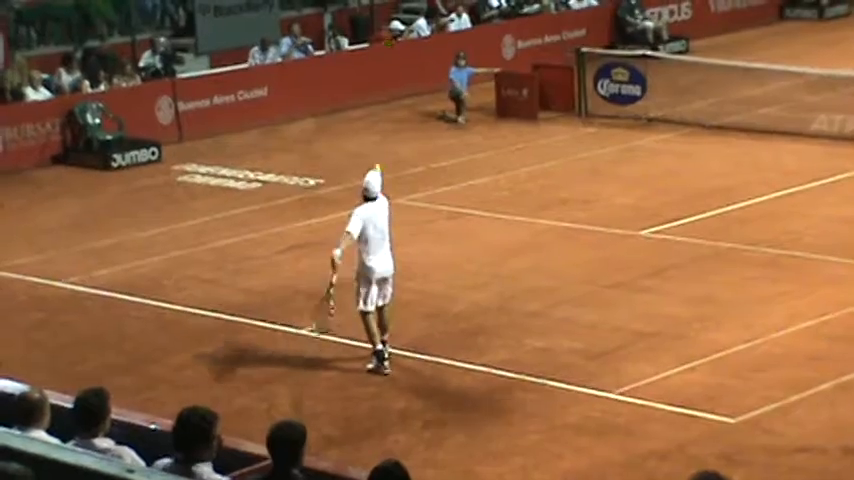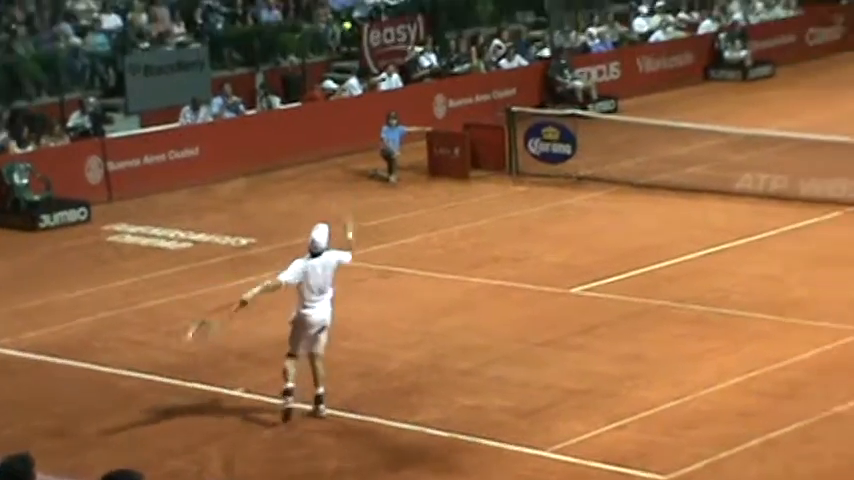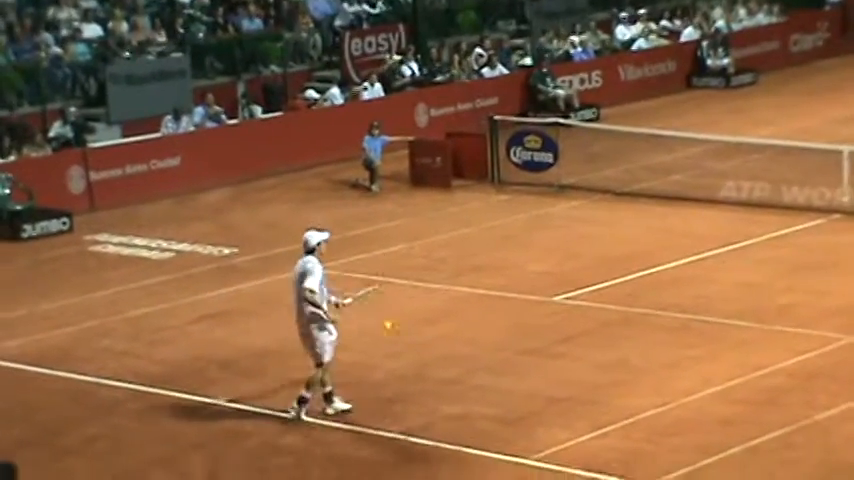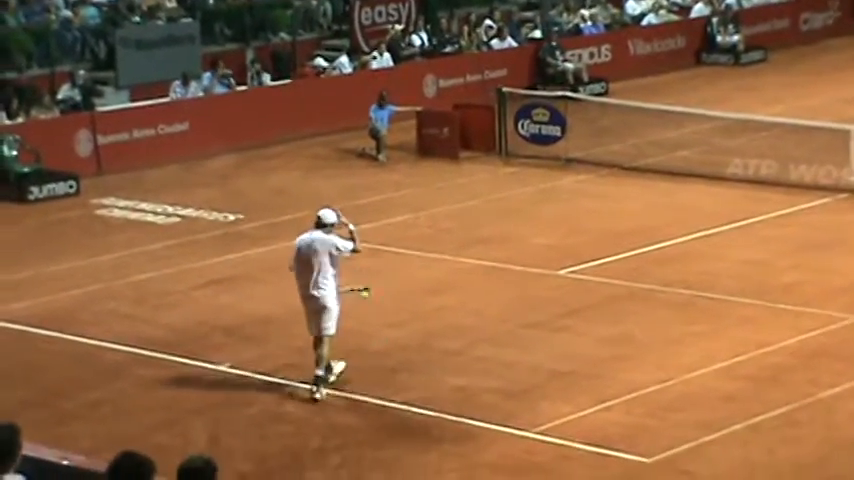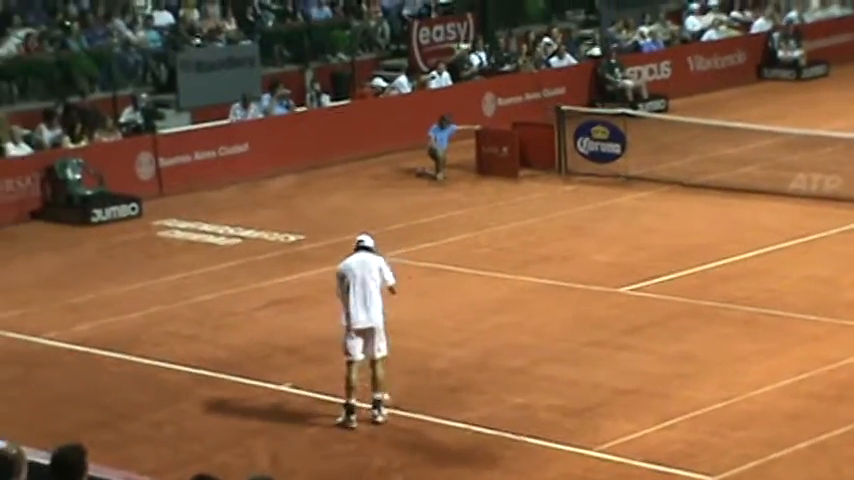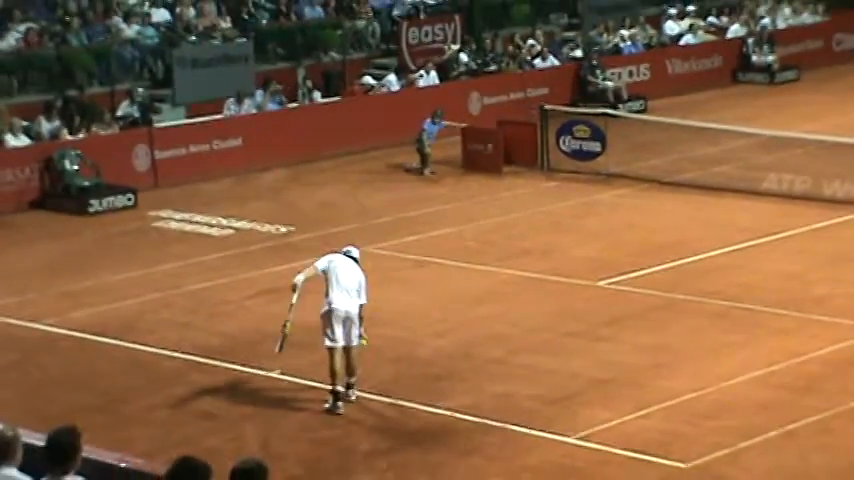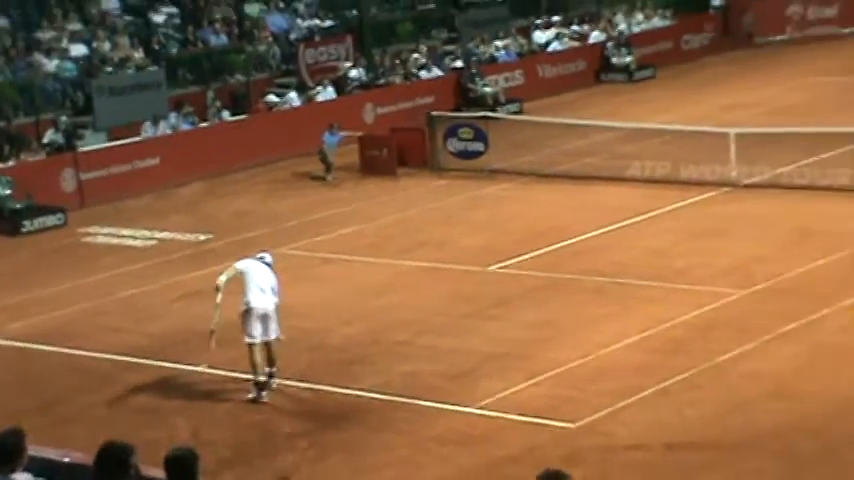
dt=0.7s
person 1, frame 1
left shoulder: (360, 212)
right shoulder: (383, 203)
left elbow: (350, 234)
right elbow: (379, 193)
left wrist: (337, 252)
right wrist: (378, 174)
left hip: (369, 269)
right hip: (387, 266)
left knee: (367, 313)
right knee: (382, 308)
left ankle: (381, 359)
right ankle: (384, 349)
person 1, frame 2
left shoulder: (301, 265)
right shoulder: (332, 257)
left elbow: (278, 282)
right elbow: (350, 256)
left wrist: (251, 294)
right wrist: (349, 235)
left hip: (305, 316)
right hip: (324, 315)
left knee: (291, 357)
right knee: (316, 358)
left ankle: (288, 397)
right ankle: (319, 404)
person 1, frame 3
left shoulder: (304, 264)
right shoulder: (314, 266)
right elbow: (307, 293)
left wrist: (337, 300)
right wrist: (325, 311)
left hip: (305, 320)
right hip: (316, 322)
left knee: (320, 361)
right knee: (323, 364)
left ankle: (330, 401)
right ankle: (300, 404)
person 1, frame 4
left shoulder: (300, 241)
right shoulder: (328, 241)
left elbow: (294, 269)
right elbow: (356, 248)
right wrist: (350, 226)
left hip: (307, 297)
right hip: (326, 296)
left knee: (317, 335)
right knee: (325, 339)
left ankle: (328, 370)
right ankle: (317, 385)
person 1, frame 5
left shoulder: (343, 267)
right shoulder: (377, 261)
left elbow: (342, 298)
right elbow: (393, 289)
left hip: (352, 321)
right hip: (374, 320)
left knee: (352, 365)
right knee: (376, 363)
left ankle: (350, 413)
right ankle: (377, 409)
person 1, frame 6
left shoulder: (332, 259)
right shoulder: (359, 272)
left elbow: (314, 268)
right elbow: (361, 306)
left wrist: (299, 279)
right wrist: (361, 329)
left hip: (334, 308)
right hip: (352, 309)
left knee: (334, 352)
right knee: (350, 349)
left ankle: (336, 400)
right ankle: (350, 389)
person 1, frame 7
left shoulder: (248, 263)
right shoulder: (271, 274)
left elbow: (234, 268)
left wrist: (222, 279)
right wrist: (277, 330)
left hip: (252, 307)
right hip: (269, 306)
left knee: (254, 346)
right knee: (270, 342)
left ankle: (260, 388)
right ankle: (271, 378)
